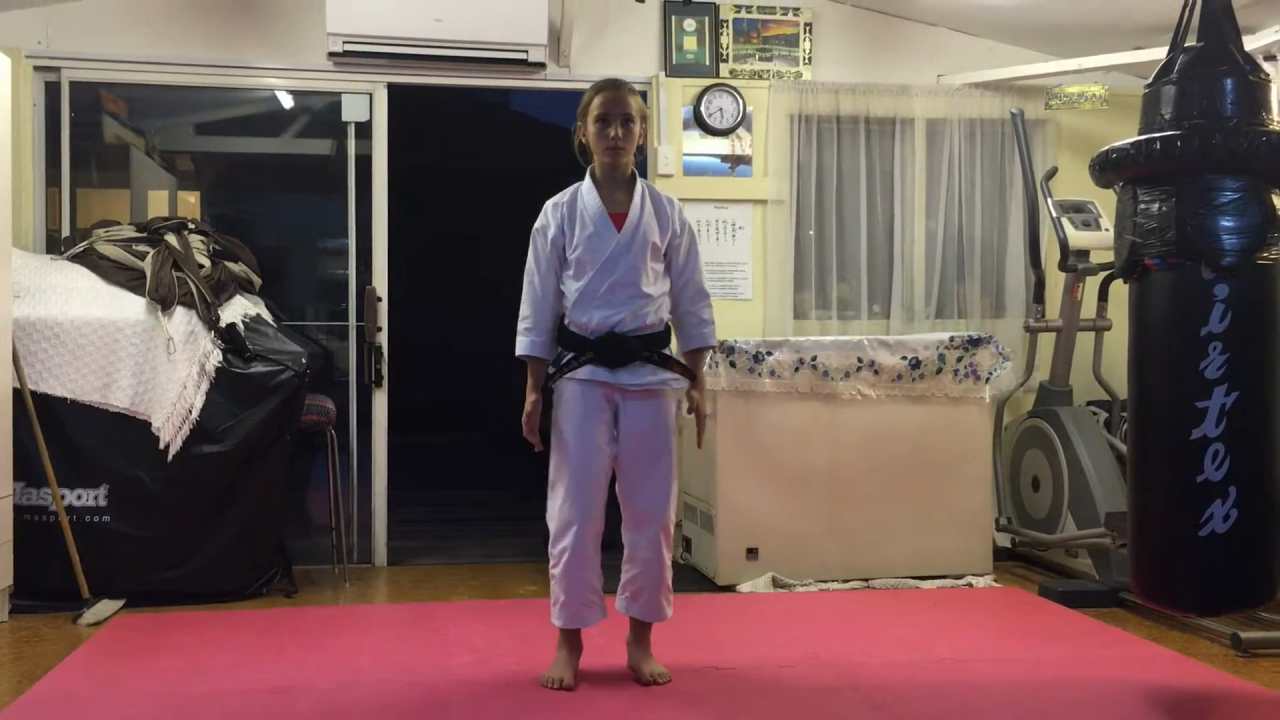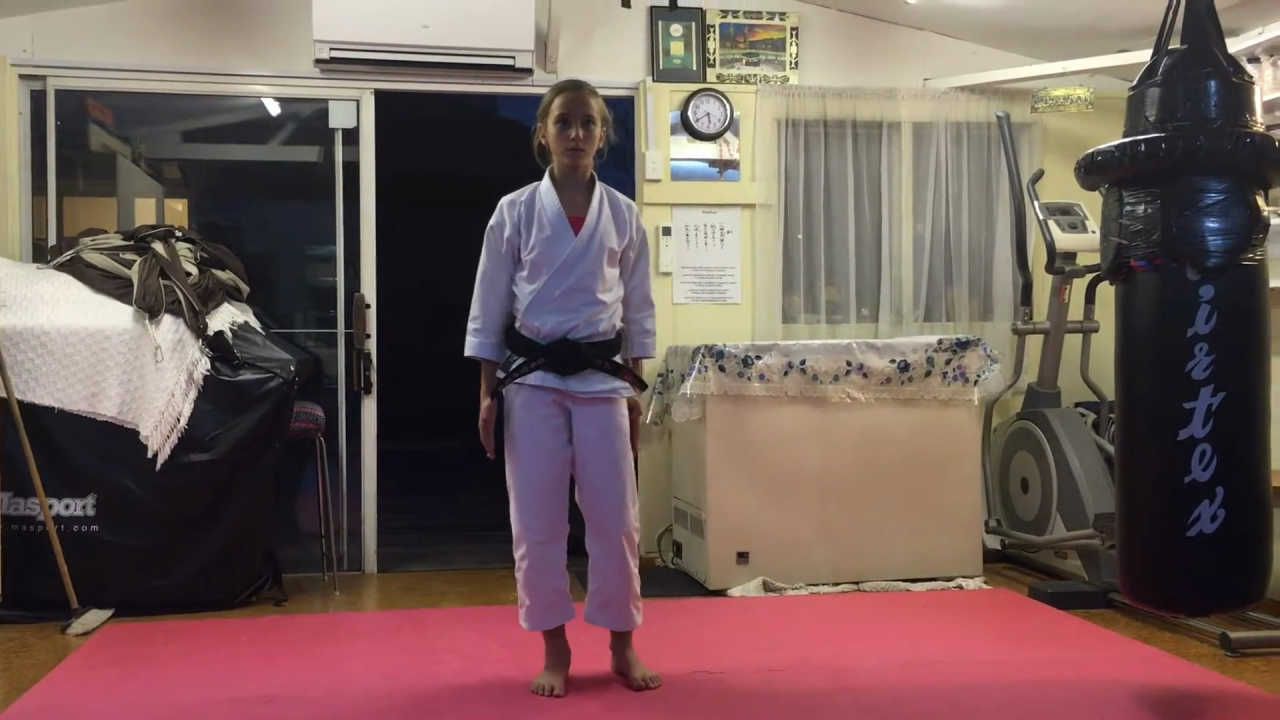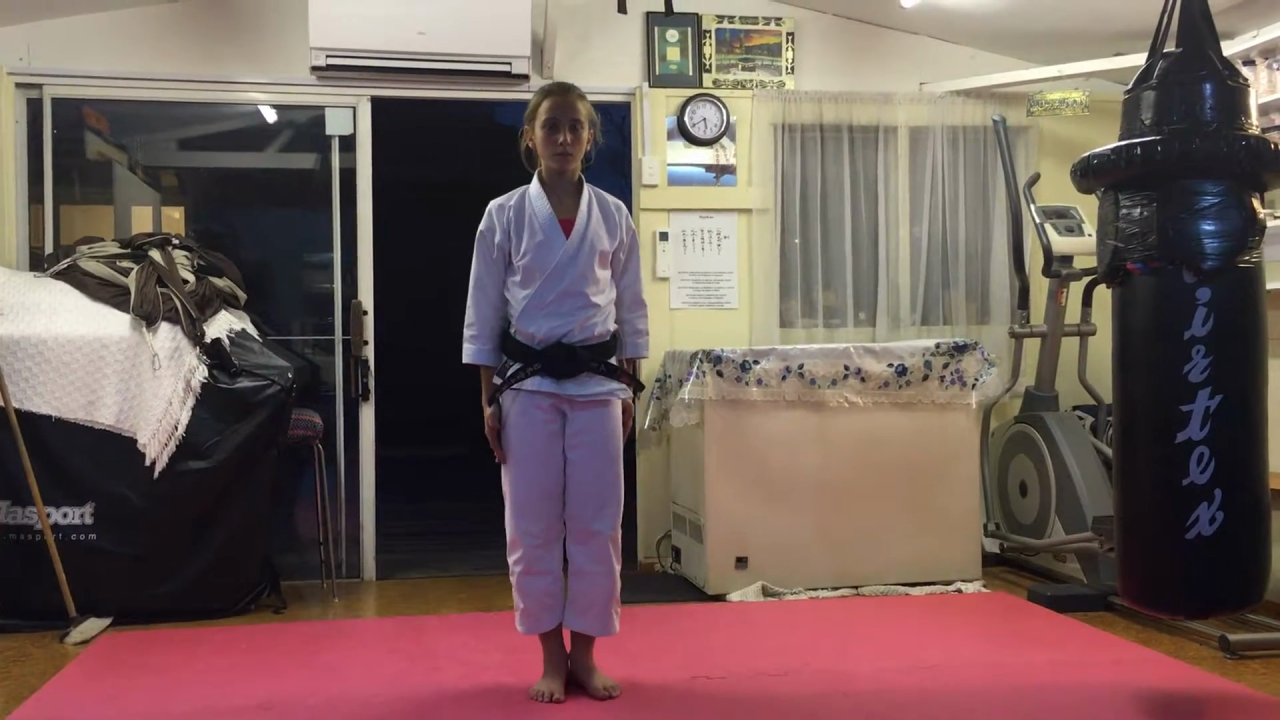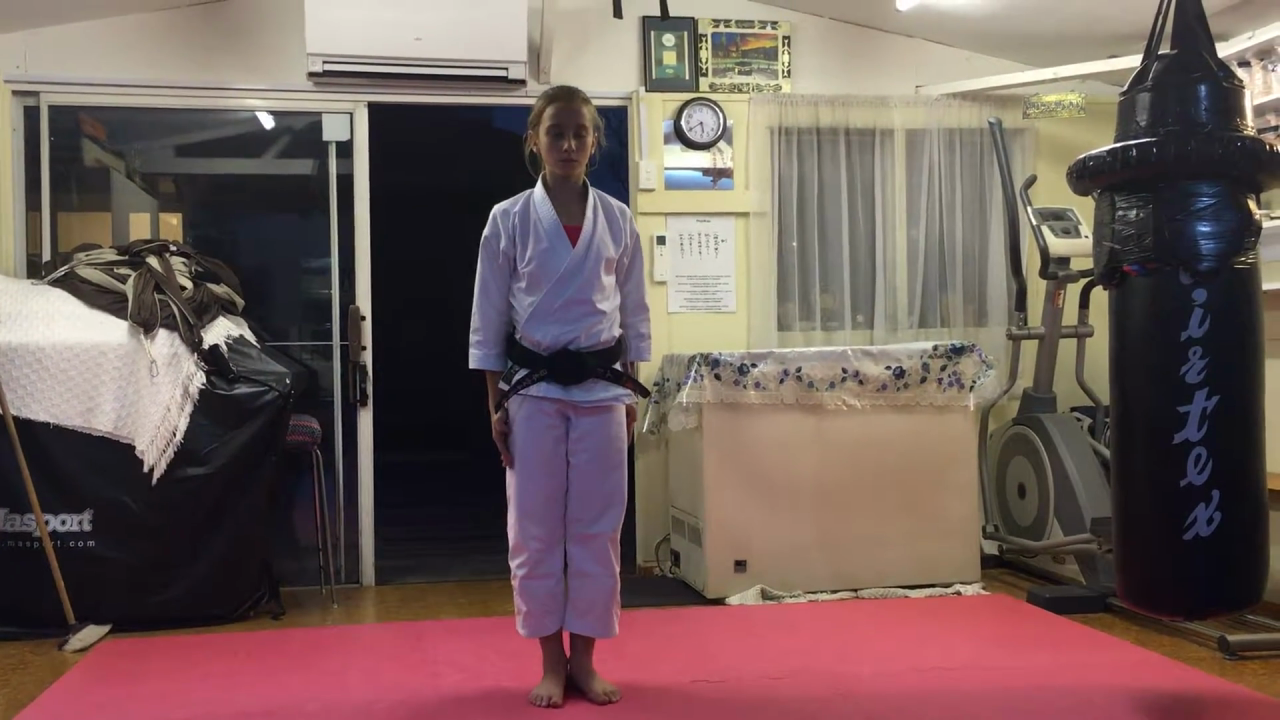
dt=0.5s
person 1, frame 1
left shoulder: (666, 212)
right shoulder: (560, 212)
left elbow: (691, 302)
right elbow: (538, 306)
left wrist: (695, 383)
right wrist: (534, 389)
left hip: (649, 372)
right hip: (581, 372)
left knee: (651, 510)
right knee: (575, 509)
left ankle: (640, 640)
right ankle: (569, 641)
person 1, frame 2
left shoulder: (623, 214)
right shoulder: (515, 211)
left elbow: (638, 307)
right elbow: (489, 306)
left wrist: (634, 389)
right wrist: (488, 393)
left hip: (601, 378)
right hip: (533, 378)
left knee: (615, 517)
right knee: (537, 520)
left ankle: (622, 644)
right ankle: (555, 650)
person 1, frame 3
left shoulder: (612, 216)
right shoulder: (504, 215)
left elbow: (631, 309)
right elbow: (484, 313)
left wrist: (627, 389)
right wrist: (489, 399)
left hip: (597, 381)
right hip: (528, 383)
left knee: (596, 522)
right knee: (534, 523)
left ankle: (584, 654)
right ankle: (552, 656)
person 1, frame 4
left shoulder: (617, 220)
right shoulder: (509, 219)
left elbow: (633, 313)
right elbow: (489, 318)
left wrist: (628, 394)
right wrist: (496, 404)
left hip: (600, 387)
right hip: (533, 387)
left knee: (597, 526)
right knee: (535, 526)
left ankle: (584, 658)
right ankle: (551, 661)
